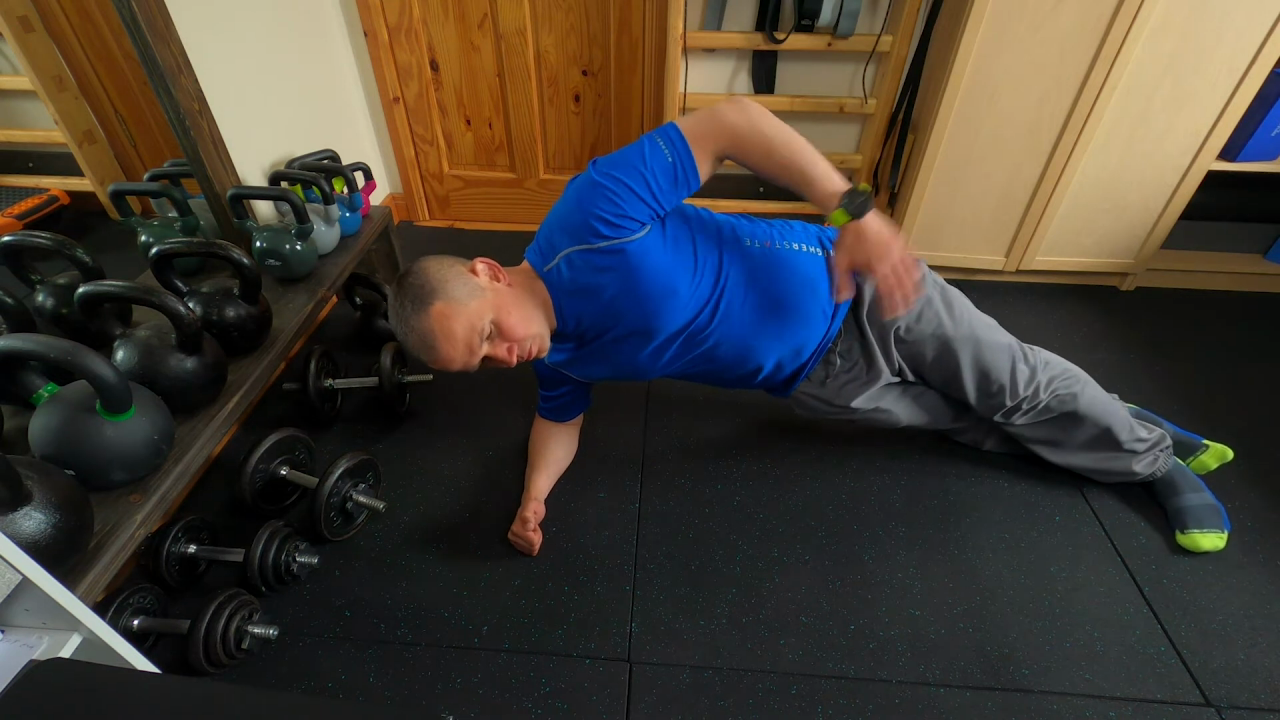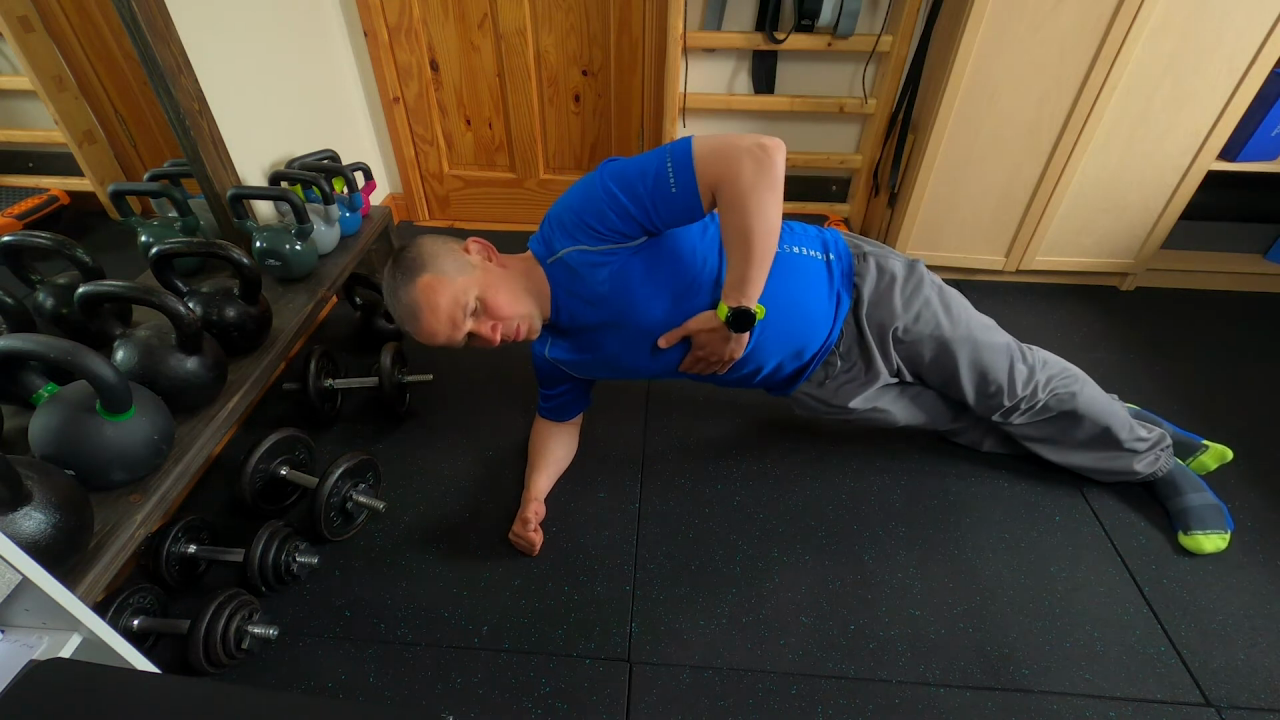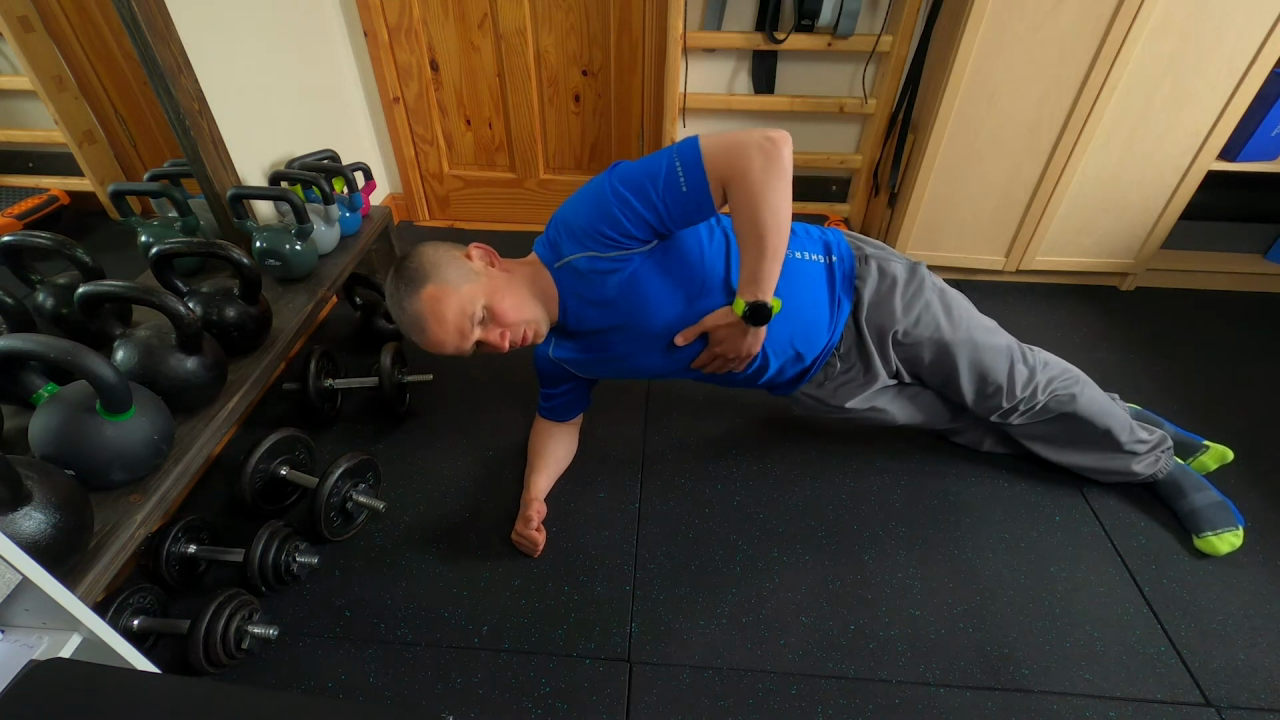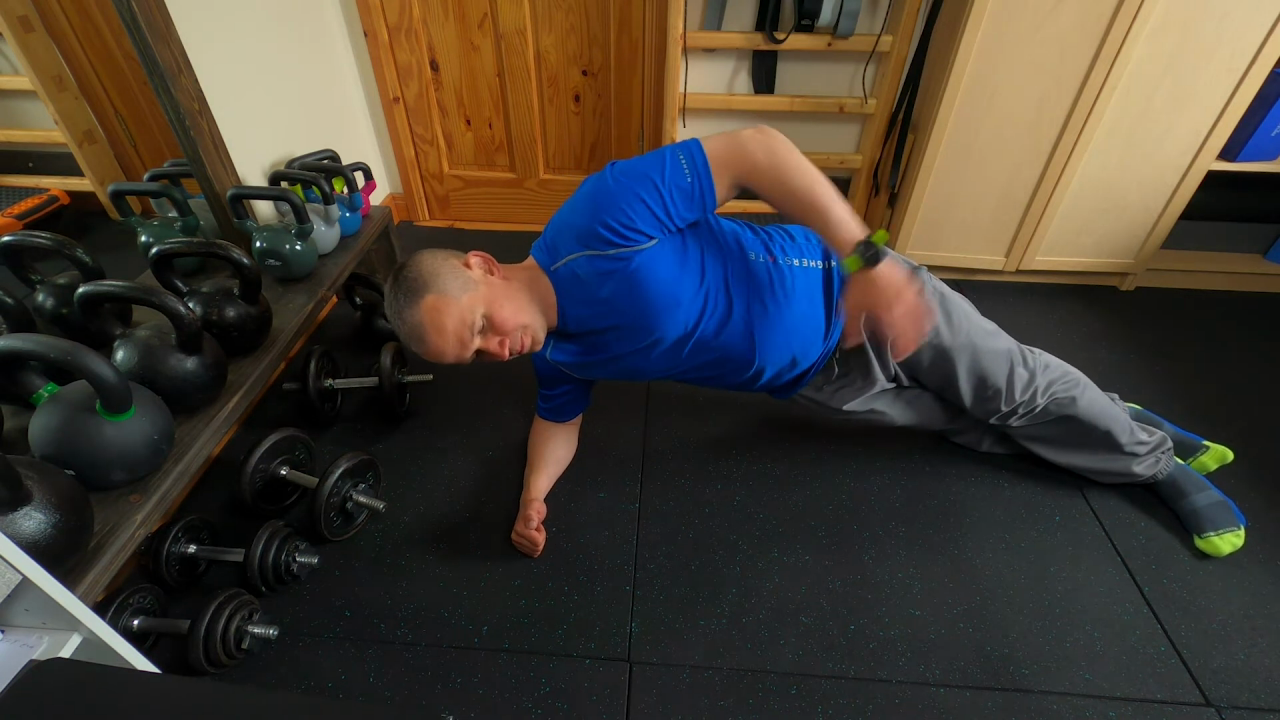
dt=0.5s
person 1, frame 1
left shoulder: (591, 212)
right shoulder: (556, 353)
left elbow: (732, 123)
right elbow: (558, 418)
left wrist: (853, 211)
right wrist: (532, 497)
left hip: (856, 292)
right hip: (820, 377)
left knee: (1015, 385)
right knee: (966, 423)
left ankle: (1152, 452)
right ankle: (1100, 432)
person 1, frame 2
left shoulder: (589, 216)
right shoulder: (554, 347)
left elbow: (756, 157)
right elbow: (559, 417)
left wrist: (737, 314)
right wrist: (533, 496)
left hip: (860, 294)
right hip: (821, 379)
left knee: (1015, 386)
right knee: (976, 428)
left ankle: (1152, 450)
right ankle: (1109, 437)
person 1, frame 3
left shoulder: (592, 224)
right shoulder: (554, 349)
left elbow: (765, 151)
right elbow: (559, 418)
left wrist: (753, 310)
right wrist: (533, 496)
left hip: (851, 294)
right hip: (822, 379)
left knee: (1014, 385)
right knee: (976, 429)
left ankle: (1148, 446)
right ankle: (1126, 447)
person 1, frame 4
left shoulder: (600, 220)
right shoulder: (554, 350)
left elbow: (756, 151)
right elbow: (558, 419)
left wrist: (866, 255)
right wrist: (533, 497)
left hip: (852, 296)
right hip: (826, 372)
left knee: (1015, 387)
right knee: (978, 428)
left ankle: (1153, 449)
right ankle: (1141, 449)
